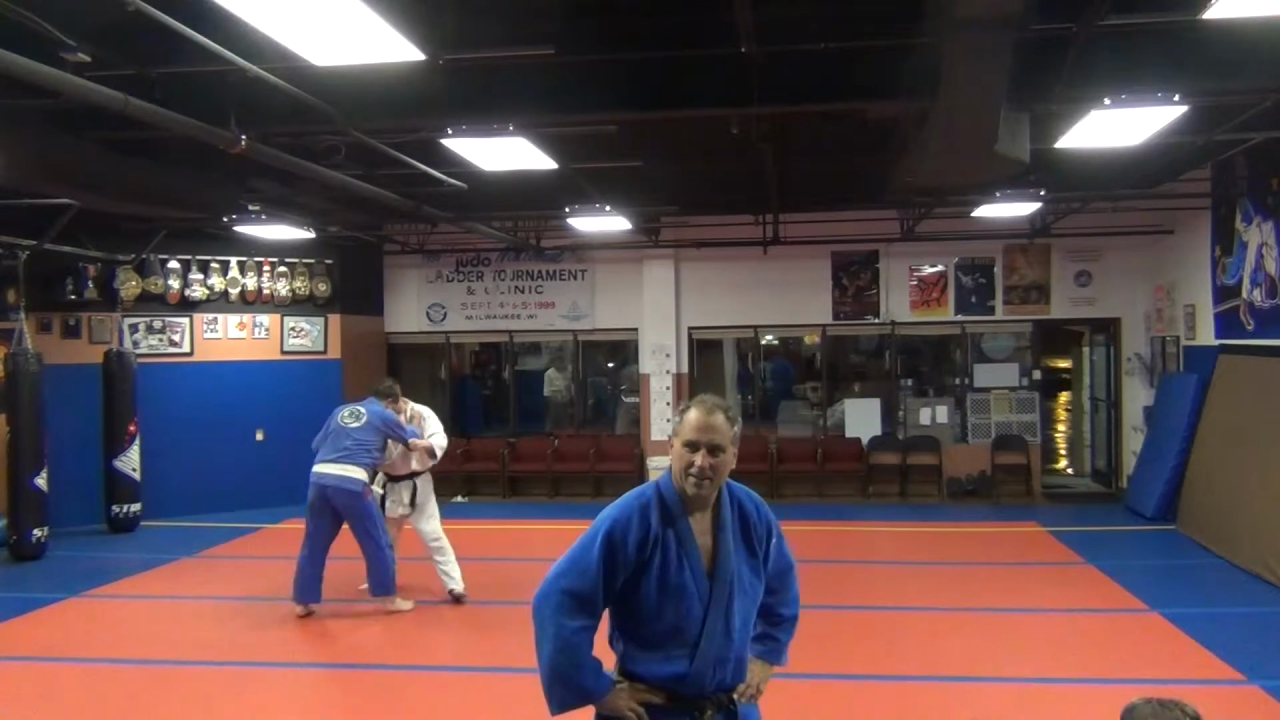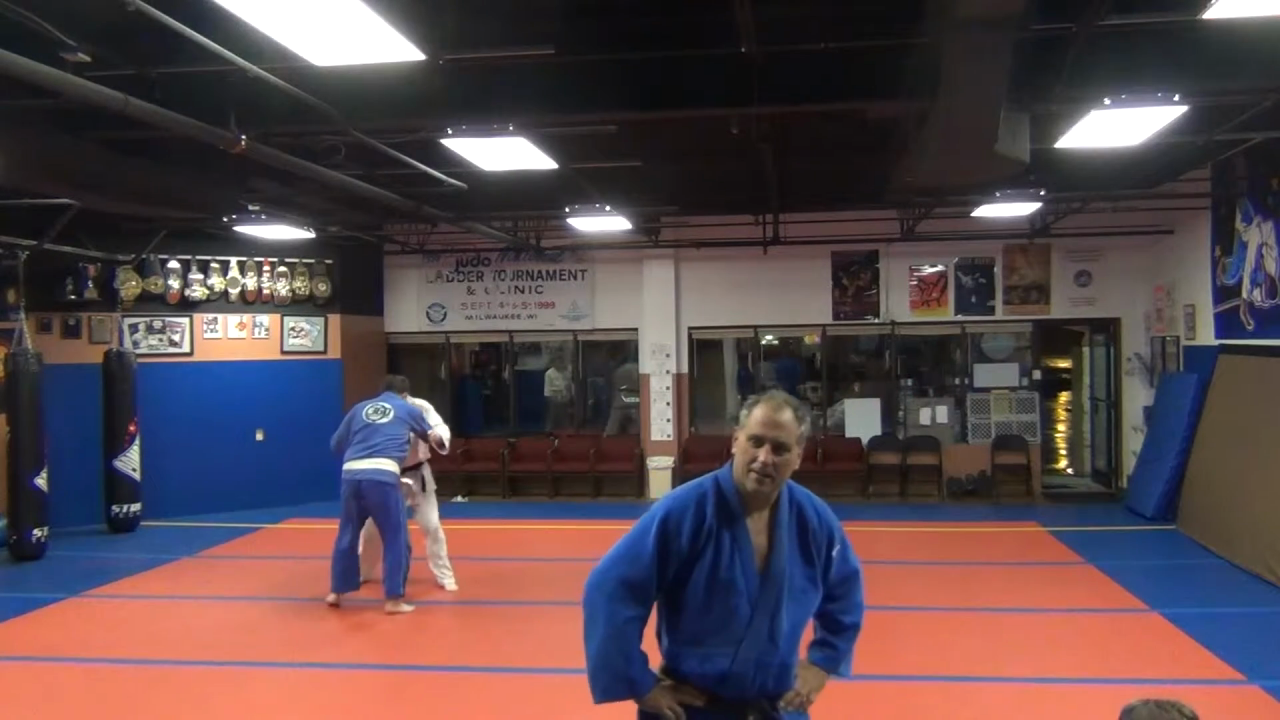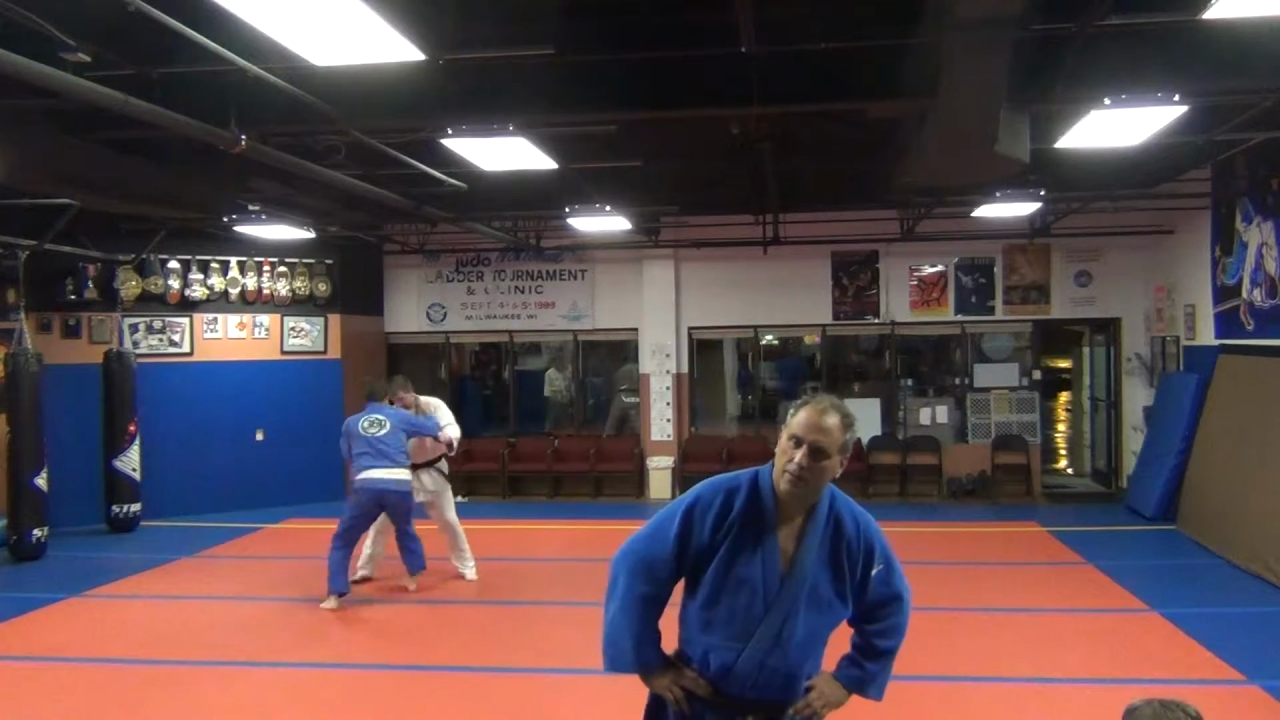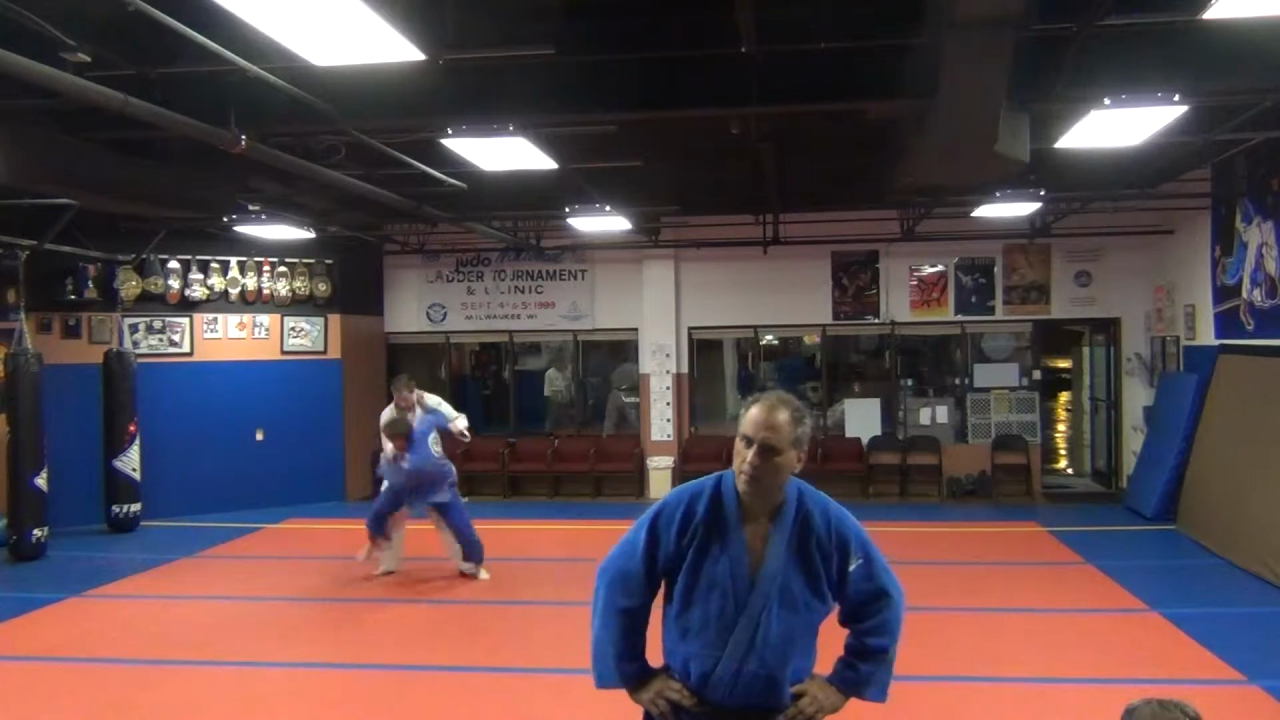
dt=0.4s
person 1, frame 1
left shoulder: (752, 514)
right shoulder: (629, 519)
left elbow: (781, 587)
right elbow: (558, 601)
left wrist: (765, 655)
right wrist: (598, 691)
person 1, frame 2
left shoulder: (813, 518)
right shoulder: (683, 511)
left elbow: (845, 592)
right elbow: (609, 591)
left wrist: (821, 663)
right wrist: (640, 685)
person 1, frame 3
left shoulder: (854, 530)
right shoulder: (716, 501)
left elbow: (889, 607)
right elbow: (637, 567)
left wrist: (847, 680)
right wrist: (649, 664)
person 1, frame 4
left shoulder: (828, 524)
right shoulder: (683, 510)
left elbow: (881, 602)
right elbow: (619, 583)
left wrist: (843, 684)
right wrist: (636, 678)
person 2, frame 1
left shoulder: (341, 411)
right shoulder: (386, 416)
left elbow: (317, 444)
right elbow: (412, 440)
right wrist: (416, 431)
left hip: (320, 478)
right hip: (351, 482)
left knee: (314, 544)
right knee: (376, 541)
left ankle: (303, 603)
right ankle: (390, 599)
person 2, frame 2
left shoulder: (359, 408)
right shoulder: (409, 410)
left elbow: (337, 444)
right elbow: (428, 434)
right wrist: (432, 436)
left hip: (351, 475)
right hip: (383, 476)
left knee: (347, 536)
right knee: (395, 539)
left ankle: (337, 591)
right ankle: (394, 599)
person 2, frame 3
left shoulder: (349, 424)
right shoulder: (399, 416)
left elbow: (350, 458)
right elbow: (438, 432)
left hip: (368, 487)
right hip: (400, 484)
left knee: (343, 540)
right knee: (405, 531)
left ankle: (335, 596)
right ankle: (412, 577)
person 2, frame 4
left shoulder: (413, 464)
right shoulder: (423, 425)
left elbow: (393, 481)
right elbow: (440, 419)
left wrist: (388, 462)
left hip: (441, 487)
right knee: (379, 510)
left ankle: (477, 564)
right ankle: (376, 540)
person 3, frame 1
left shoulder: (421, 414)
left elbow: (439, 437)
left wrist: (427, 446)
left hip: (416, 483)
right hip: (387, 483)
left knee: (432, 534)
left ankle: (455, 585)
person 3, frame 2
left shoulder: (421, 407)
left elbow: (440, 427)
left wrist: (438, 437)
left hip: (417, 475)
left knee: (431, 525)
right knee: (372, 527)
left ankle: (445, 576)
right ankle: (363, 572)
person 3, frame 3
left shoulder: (433, 406)
left elbow: (452, 427)
left wrist: (447, 440)
left hip: (432, 473)
left knee: (448, 520)
right knee: (382, 520)
left ankle: (465, 566)
right ankle: (365, 569)
person 3, frame 4
left shoulder: (430, 402)
right shoulder: (388, 415)
left elbow: (456, 418)
right elbow: (390, 448)
left wrist: (457, 428)
left knee: (442, 516)
right knee: (392, 517)
left ankle: (462, 559)
right ankle: (389, 563)
